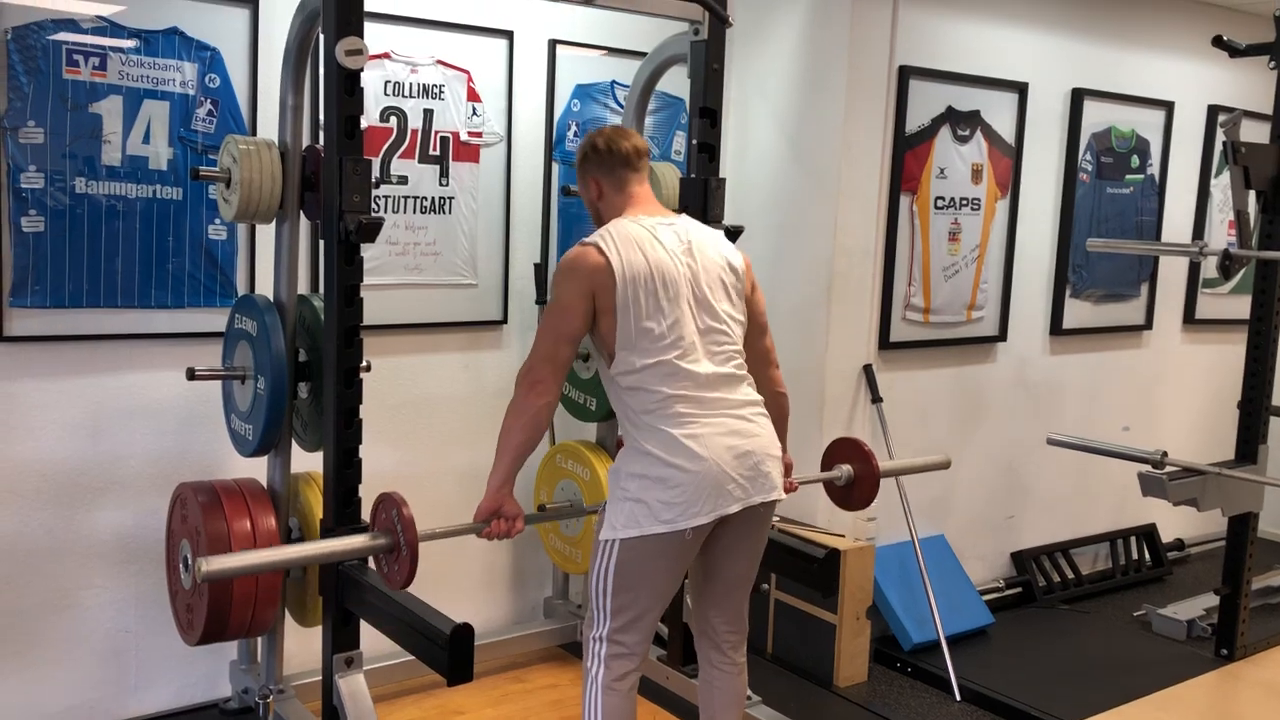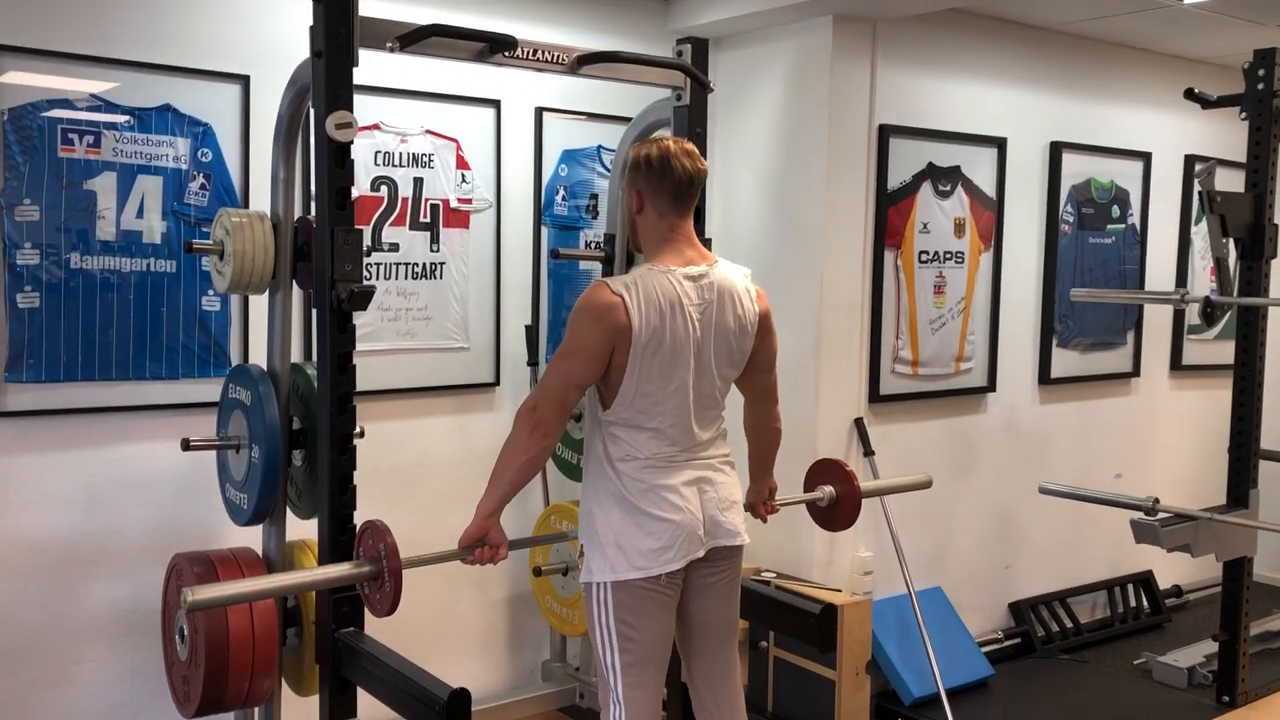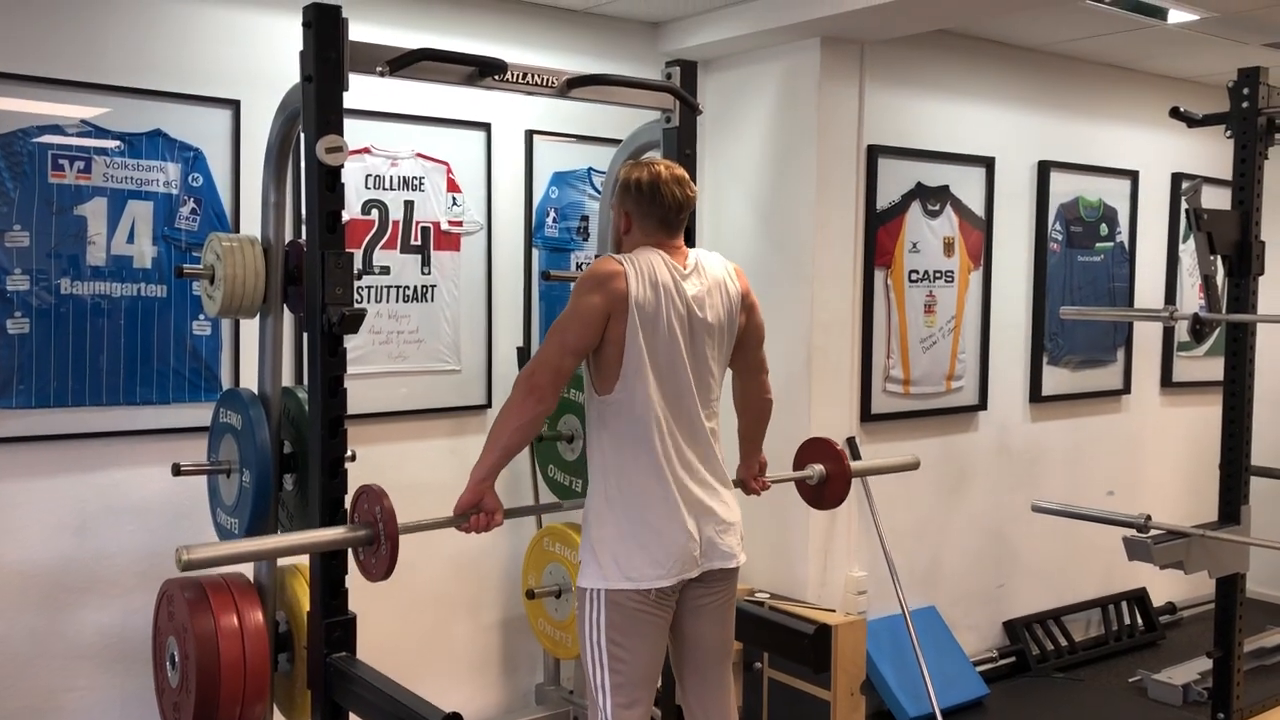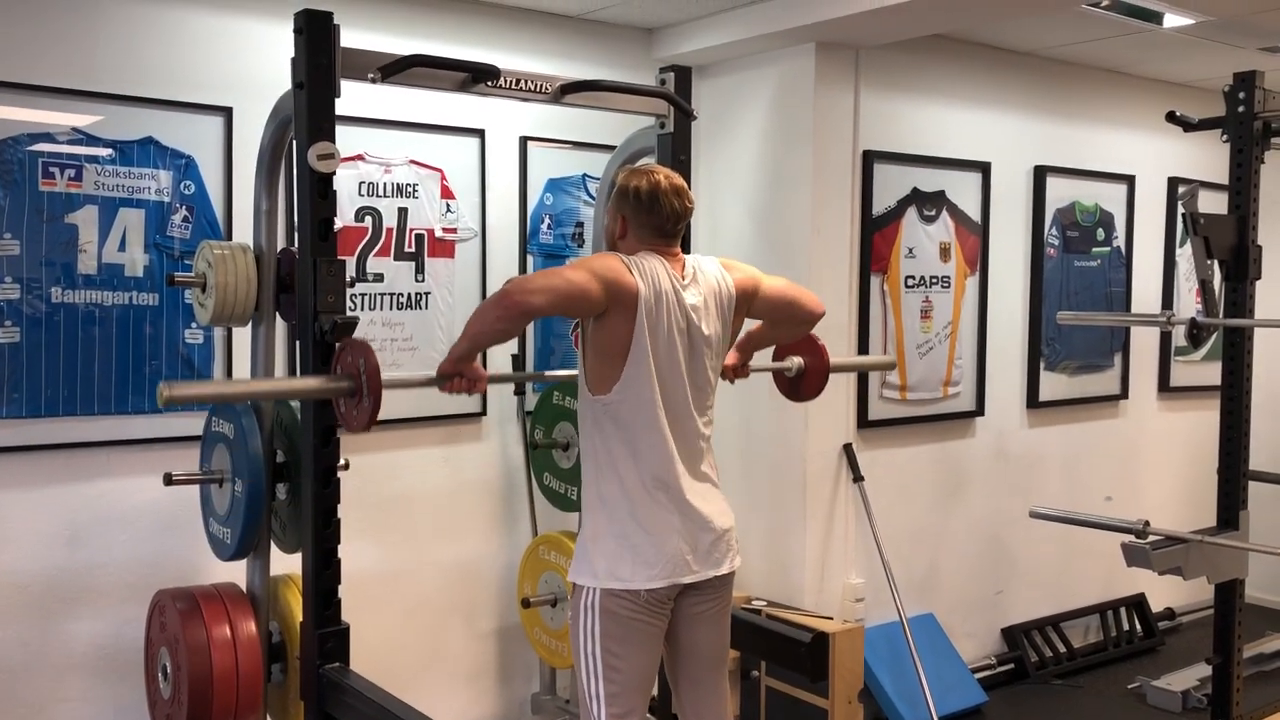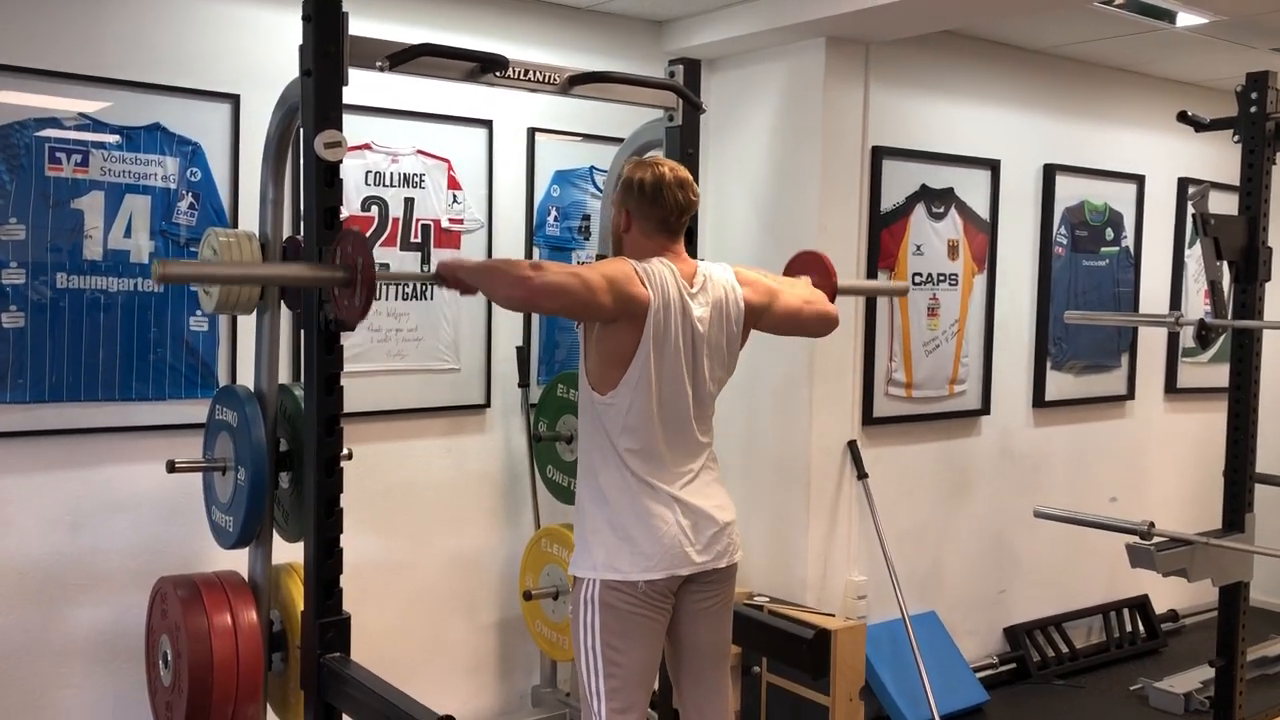
dt=1s
person 1, frame 1
left shoulder: (592, 259)
right shoulder: (724, 248)
left elbow: (539, 382)
left wrist: (499, 488)
right wrist: (779, 453)
left hip: (672, 474)
right hip: (753, 462)
left knee: (614, 648)
right knee: (725, 636)
person 1, frame 2
left shoulder: (613, 303)
right shoulder: (749, 297)
left elbow: (544, 417)
right elbow: (764, 406)
left wrist: (486, 515)
right wrist: (761, 482)
left hip: (637, 531)
right hip: (716, 515)
person 1, frame 3
left shoulder: (614, 280)
right shoulder: (729, 280)
left elbow: (539, 386)
right elbow: (755, 379)
left wrist: (481, 482)
right wrist: (751, 458)
left hip: (636, 546)
right hip: (715, 532)
person 1, frame 4
left shoulder: (618, 280)
right shoulder: (725, 280)
left elbow: (516, 299)
right elbow: (809, 308)
left wrist: (463, 355)
left hip: (629, 557)
right hip: (709, 542)
person 1, frame 5
left shoulder: (627, 286)
right shoulder: (735, 288)
left elbow: (528, 285)
right elbow: (822, 312)
left wrist: (463, 271)
left hip: (629, 552)
right hip: (711, 538)
